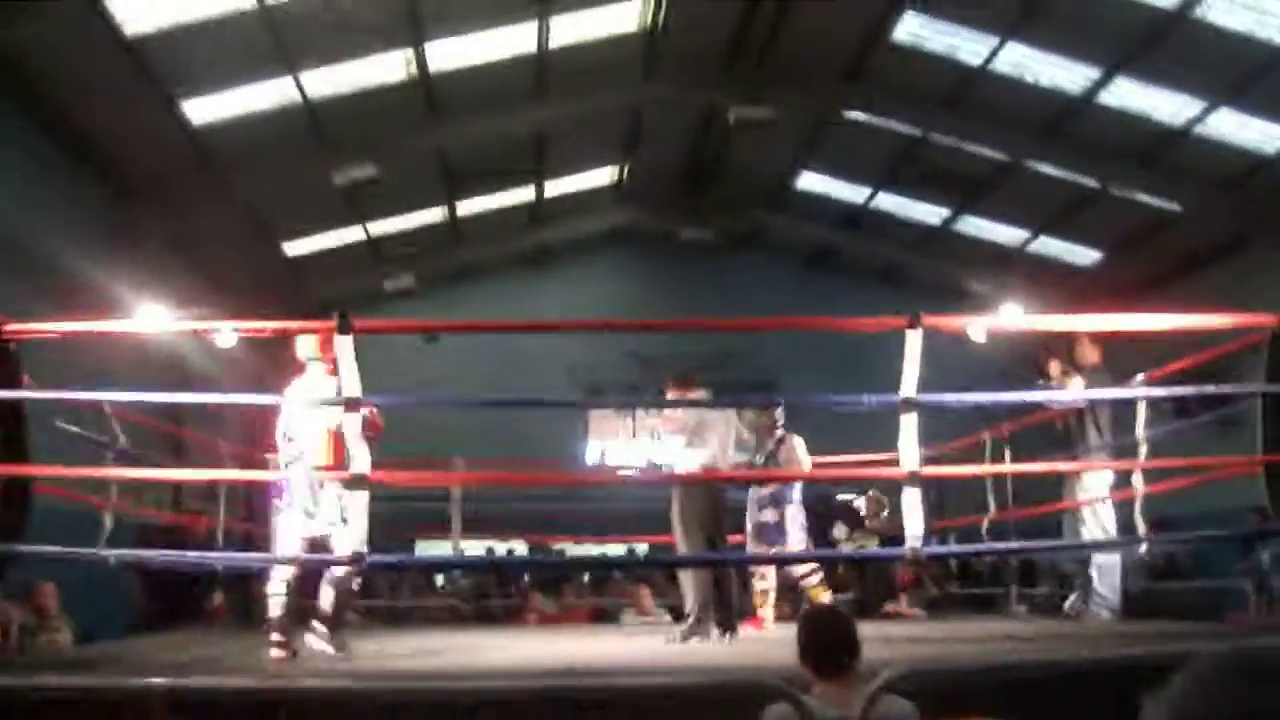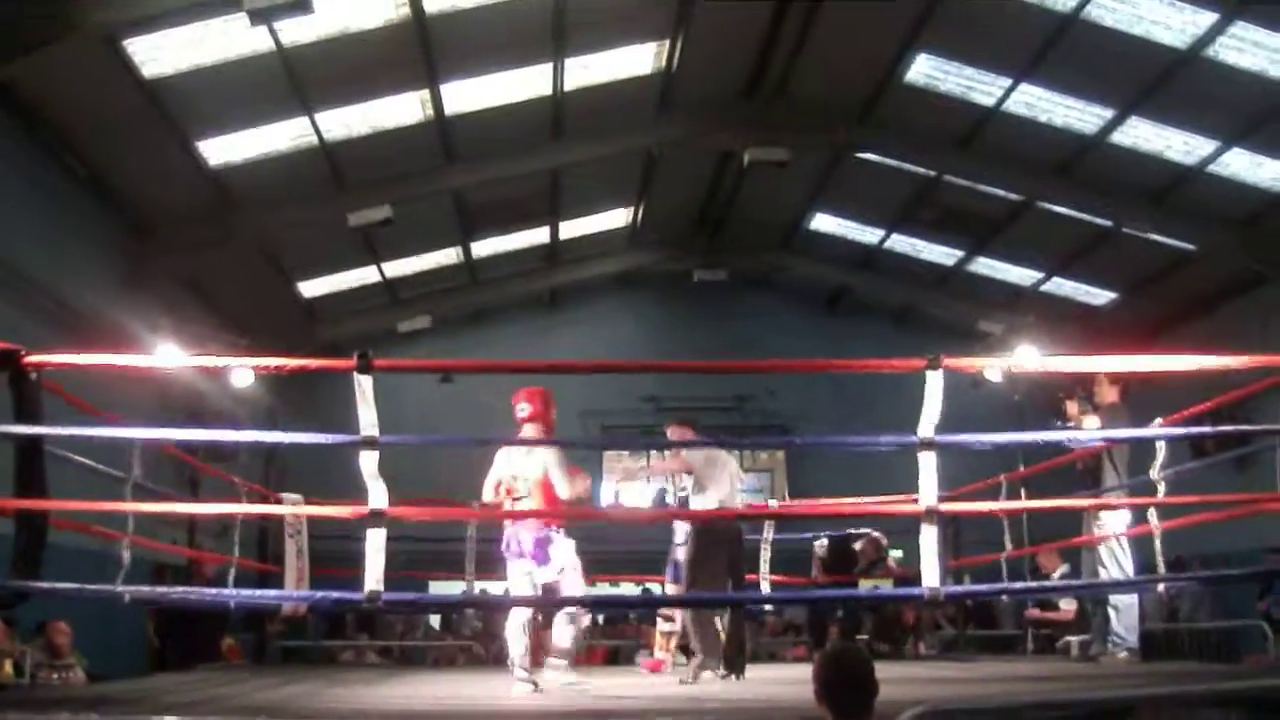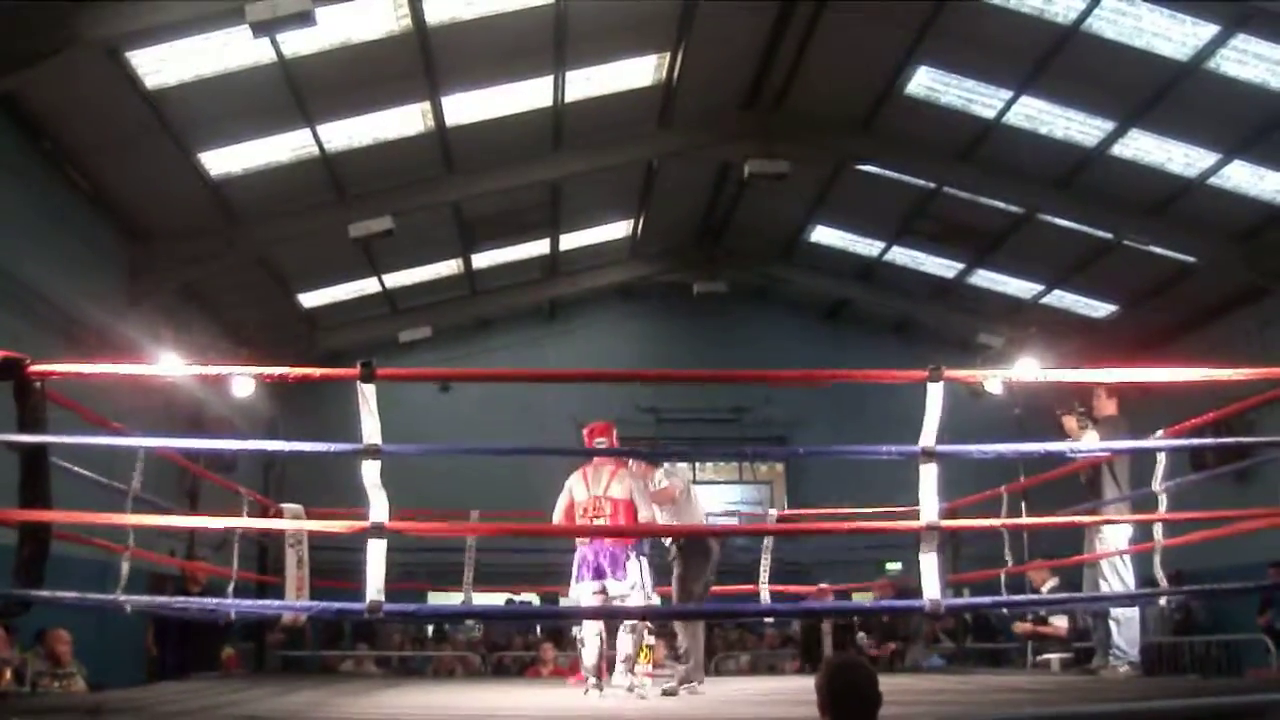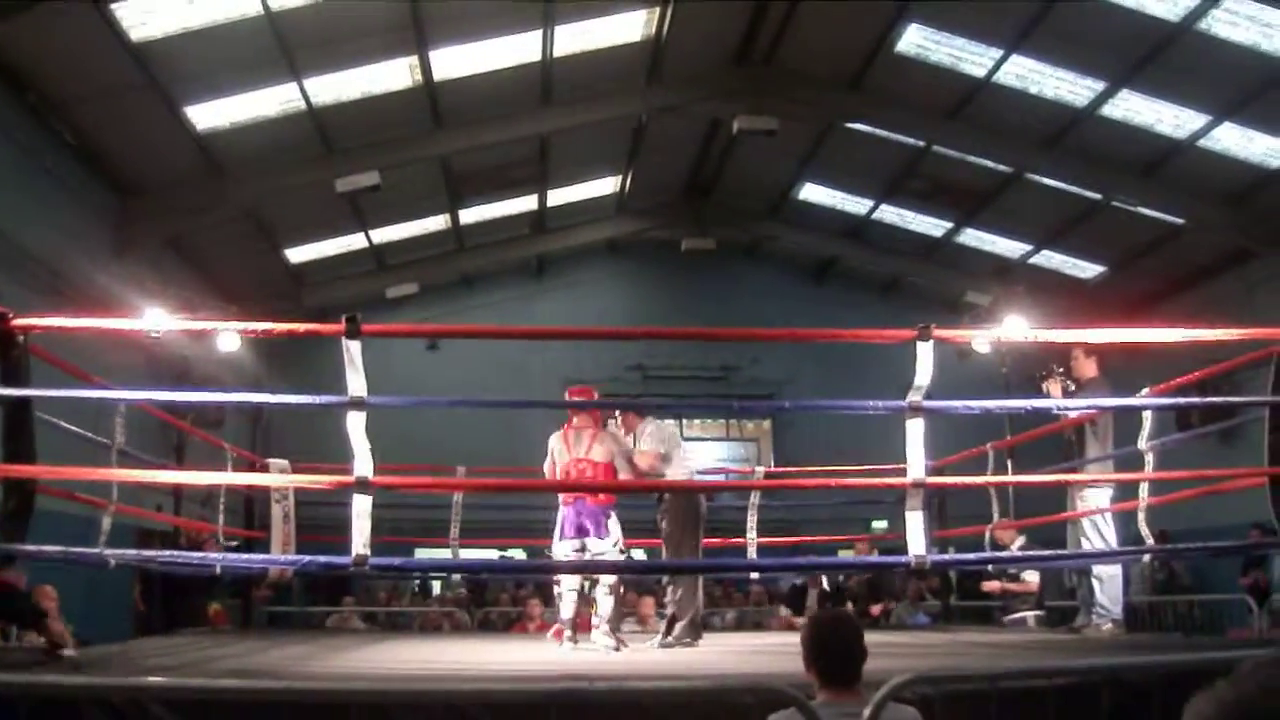
dt=1s
person 1, frame 1
left shoulder: (295, 388)
right shoulder: (326, 383)
right elbow: (335, 420)
right wrist: (366, 418)
left hip: (292, 477)
right hip: (318, 479)
left knee: (287, 562)
right knee: (345, 554)
left ankle: (277, 636)
right ankle: (323, 626)
person 1, frame 2
left shoulder: (504, 452)
right shoulder: (547, 449)
left elbow: (488, 495)
right elbow: (565, 492)
right wrist: (581, 481)
left hip: (512, 533)
right hip: (543, 533)
left knee: (521, 606)
right knee: (573, 598)
left ankle: (521, 674)
right ankle: (559, 659)
person 1, frame 3
left shoulder: (576, 478)
right shoulder: (627, 475)
left elbow: (558, 519)
right elbow: (647, 516)
left hip: (586, 551)
right hip: (618, 550)
left knee: (591, 620)
left ankle: (592, 680)
right ankle: (623, 668)
person 1, frame 4
left shoulder: (557, 439)
right shoulder: (607, 438)
left elbow: (550, 475)
right elbow: (626, 477)
left hip: (568, 510)
right hip: (599, 510)
left knee: (569, 573)
left ankle: (567, 633)
right ankle: (603, 628)
person 2, frame 1
left shoulder: (1098, 374)
right shoulder: (1082, 378)
left elbow: (1073, 388)
right elbow: (1068, 412)
left wrist: (1058, 377)
right wrist: (1061, 380)
left hip: (1093, 463)
right hip: (1080, 463)
left knee: (1098, 535)
right knee: (1079, 537)
left ankle: (1105, 604)
right ankle: (1083, 599)
person 2, frame 2
left shoulder: (1116, 412)
right shoulder: (1101, 417)
left elbow: (1088, 425)
right elbow: (1085, 462)
left wrist: (1074, 415)
right wrist: (1077, 421)
left hip: (1111, 505)
right hip: (1097, 504)
left knee: (1117, 577)
right knee: (1095, 580)
left ankle: (1125, 645)
right ankle: (1101, 642)
person 2, frame 3
left shoulder: (1115, 424)
right shoulder: (1102, 430)
left elbow: (1088, 440)
right elbow: (1087, 474)
left wrist: (1073, 430)
right wrist: (1076, 434)
left hip: (1111, 518)
right hip: (1099, 517)
left knee: (1118, 591)
right knee: (1096, 593)
left ankle: (1126, 659)
right ankle: (1103, 656)
person 2, frame 4
left shoulder: (1097, 387)
right shoulder: (1085, 391)
right elbow: (1071, 429)
left wrist: (1058, 398)
right wrist: (1059, 397)
left hip: (1093, 479)
right hip: (1081, 478)
left knee: (1100, 549)
right knee: (1081, 551)
left ankle: (1109, 617)
right ankle: (1087, 615)
person 3, frame 1
left shoulder: (692, 406)
right shoulder: (725, 410)
left elbow: (674, 425)
left hip: (693, 483)
right hip: (715, 483)
left knee: (693, 553)
right knee: (717, 552)
left ankle: (697, 623)
right ankle: (725, 623)
person 3, frame 2
left shoulder: (698, 451)
right shoulder: (724, 456)
left elbow: (675, 466)
left wrist: (638, 472)
left hip: (711, 523)
right hip: (732, 524)
left knee: (698, 592)
right knee: (734, 593)
left ankle: (706, 657)
right ankle: (735, 664)
person 3, frame 3
left shoulder: (666, 473)
right shoulder: (660, 478)
left elbow: (671, 493)
left hip: (691, 543)
right hip: (693, 544)
left ankle: (689, 676)
right ankle: (688, 674)
person 3, frame 4
left shoulder: (654, 429)
right shoulder: (645, 433)
left elbow: (646, 463)
right elbow: (645, 466)
left hip: (681, 497)
right hip: (673, 498)
left knee: (682, 561)
right knee: (675, 562)
left ankle: (686, 632)
right ankle: (672, 629)
